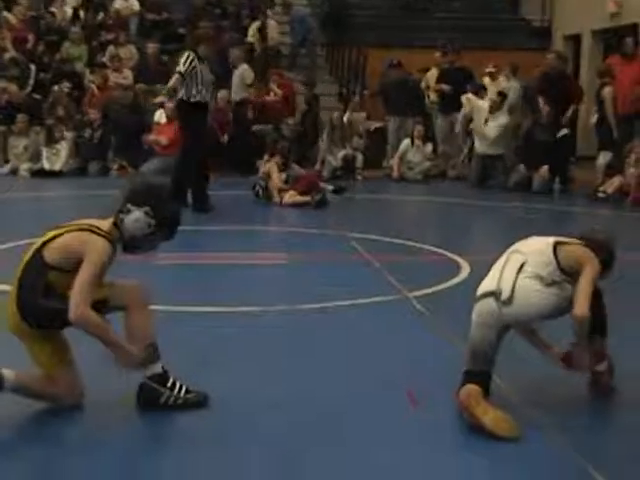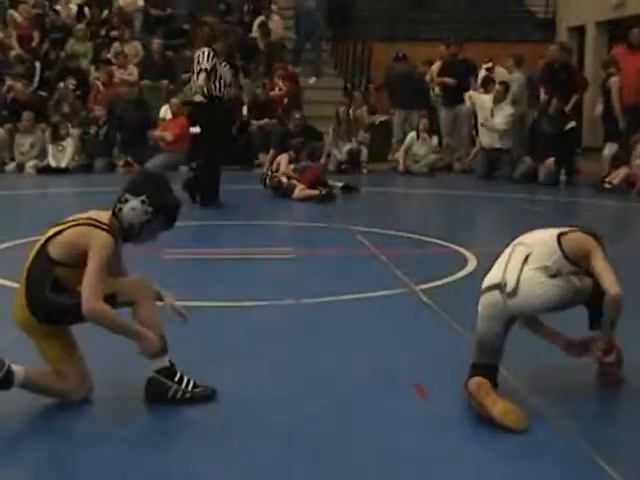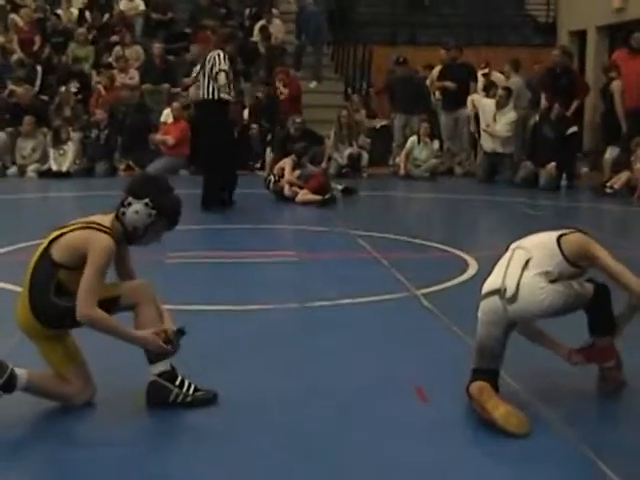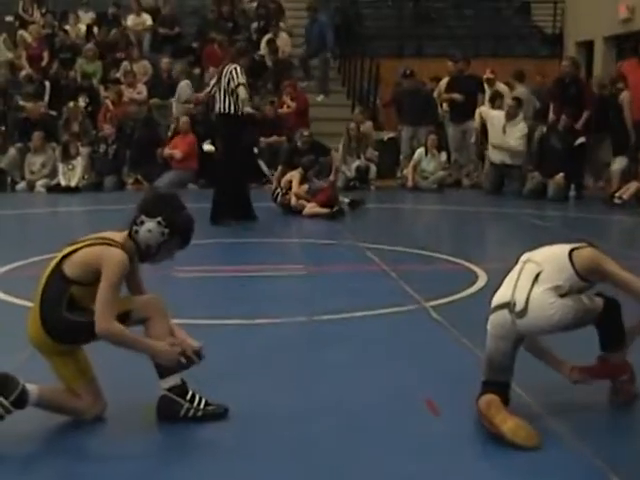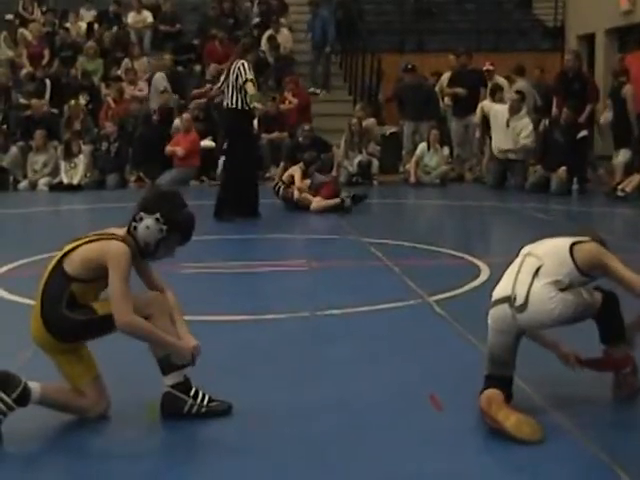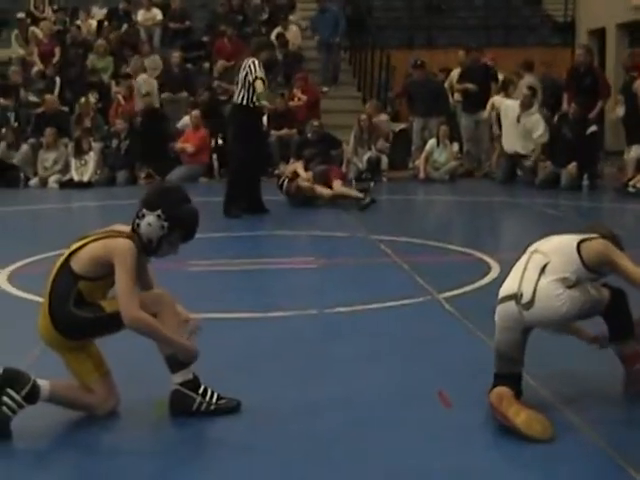
dt=0.3s
person 1, frame 1
left shoulder: (101, 231)
right shoulder: (99, 245)
left elbow: (91, 295)
right elbow: (79, 313)
left wrist: (116, 342)
right wrist: (124, 349)
left hip: (32, 307)
right hip: (34, 309)
left knee: (69, 394)
right knee: (134, 296)
right ankle: (156, 385)
person 1, frame 2
left shoulder: (106, 223)
right shoulder: (102, 238)
left elbow: (117, 277)
right elbow: (92, 308)
left wrist: (160, 295)
right wrist: (142, 336)
left hip: (39, 303)
right hip: (43, 305)
left knee: (79, 390)
right knee: (140, 290)
right ankle: (164, 379)
person 1, frame 3
left shoulder: (113, 229)
right shoulder: (103, 241)
left elbow: (129, 283)
right elbow: (86, 313)
left wrist: (162, 318)
right wrist: (138, 337)
left hip: (42, 308)
right hip: (46, 309)
left knee: (81, 393)
right knee: (142, 294)
right ankle: (165, 383)
person 1, frame 4
left shoulder: (124, 246)
right shoulder: (116, 257)
left elbow: (139, 301)
right elbow: (104, 327)
left wrist: (177, 334)
right wrist: (156, 349)
left hip: (54, 322)
right hip: (56, 325)
left knee: (92, 408)
right knee: (152, 307)
person 1, frame 5
left shoulder: (128, 243)
right shoulder: (118, 251)
left elbow: (163, 291)
right elbow: (125, 321)
left wrist: (182, 332)
right wrist: (176, 348)
left hip: (60, 321)
right hip: (58, 322)
left knee: (96, 406)
right knee: (154, 306)
right ankle: (179, 393)
person 1, frame 6
left shoulder: (132, 239)
right shoulder: (124, 248)
left elbow: (147, 291)
right elbow: (132, 317)
left wrist: (177, 313)
right wrist: (180, 345)
left hip: (68, 318)
right hip: (66, 320)
left knee: (105, 403)
right knee: (160, 303)
left ankle: (25, 388)
right ankle: (187, 391)
person 2, frame 1
left shoulder: (543, 249)
right shoulder: (589, 258)
right elbow: (580, 314)
left wrist: (549, 351)
right wrist: (581, 349)
left hip: (485, 304)
right hip: (525, 296)
left knee: (476, 376)
right knee: (591, 299)
left ankle: (470, 392)
right ankle: (600, 371)
person 2, frame 2
left shoulder: (543, 243)
right shoulder: (588, 245)
right elbow: (615, 293)
left wrist: (562, 342)
right wrist: (603, 336)
left hip: (490, 298)
right hip: (529, 289)
left knee: (482, 370)
right knee: (597, 290)
left ankle: (478, 385)
right ankle: (608, 362)
person 2, frame 3
left shoulder: (528, 248)
right shoulder: (581, 243)
left wrist: (564, 352)
right wrist: (616, 326)
left hip: (490, 303)
right hip: (530, 294)
left knee: (483, 375)
right knee: (599, 294)
left ankle: (481, 389)
right ankle: (609, 370)
person 2, frame 4
left shoulder: (539, 260)
right shoulder: (592, 258)
left wrist: (564, 369)
right wrist: (622, 342)
left hip: (499, 316)
right hip: (540, 308)
left knee: (494, 386)
right knee: (608, 308)
left ankle: (490, 403)
right ankle: (621, 382)
person 2, frame 5
left shoulder: (542, 251)
right shoulder: (593, 251)
left wrist: (558, 350)
left hip: (499, 310)
right hip: (539, 303)
left knee: (497, 381)
right knee: (607, 302)
left ankle: (492, 397)
person 2, frame 6
left shoulder: (555, 247)
right shoulder: (602, 247)
left wrist: (583, 335)
left hip: (506, 307)
right hip: (544, 299)
left knee: (506, 379)
right knee: (615, 299)
left ankle: (503, 395)
person 3, frame 1
left shoulder: (201, 62)
right shoulder: (189, 57)
right elbow: (178, 77)
right wrist: (166, 95)
left hip: (199, 110)
right hip: (189, 110)
left knee: (189, 154)
right knee: (196, 155)
left ankle: (177, 195)
right ankle: (199, 200)
person 3, frame 2
left shoulder: (211, 56)
right shoulder: (207, 52)
right elbow: (203, 74)
right wrist: (199, 92)
left hip: (215, 105)
right hip: (209, 109)
left knee: (214, 151)
right knee: (213, 151)
left ankle: (194, 185)
right ankle: (208, 196)
person 3, frame 3
left shoulder: (209, 57)
right shoulder: (220, 55)
left elbow: (193, 79)
right elbow: (221, 74)
right wrist: (224, 92)
left hip: (205, 108)
right hip: (215, 108)
left knee: (223, 153)
right knee: (216, 155)
left ankle: (220, 196)
right ankle: (211, 199)
person 3, frame 4
left shoulder: (224, 71)
right shoulder: (236, 69)
left elbow: (208, 92)
right elbow: (240, 89)
right wrist: (245, 106)
left hip: (225, 121)
right hip: (232, 122)
left knee: (238, 167)
right knee: (228, 169)
left ankle: (241, 210)
right ankle: (219, 213)
person 3, frame 5
left shoulder: (233, 66)
right shoulder: (244, 65)
left elbow: (219, 88)
right elbow: (249, 85)
right wrist: (254, 102)
left hip: (232, 116)
right hip: (239, 118)
left knee: (247, 163)
right knee: (234, 165)
left ankle: (244, 207)
right ankle: (224, 209)
person 3, frame 6
left shoulder: (248, 63)
right shoulder: (254, 63)
right elbow: (258, 83)
right wrist: (262, 100)
left hip: (246, 114)
right hip: (244, 115)
left knee: (254, 160)
right knee: (241, 161)
left ankle: (251, 203)
right ankle: (232, 204)
